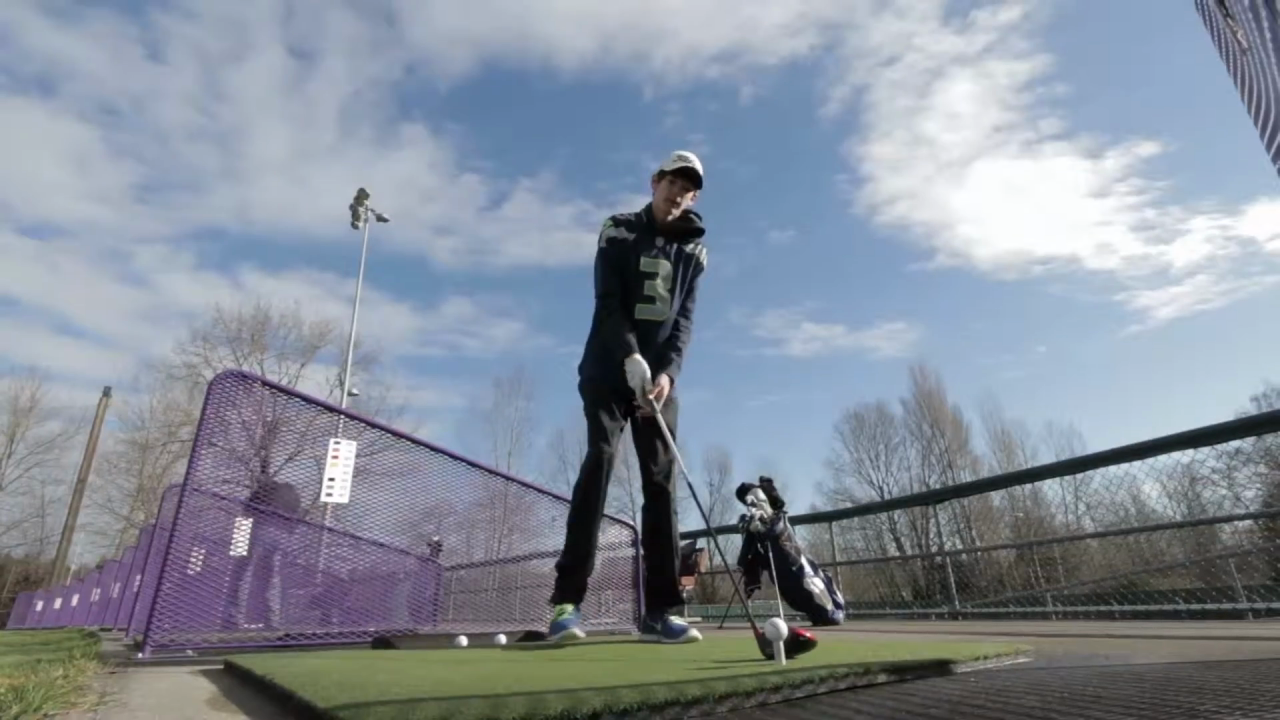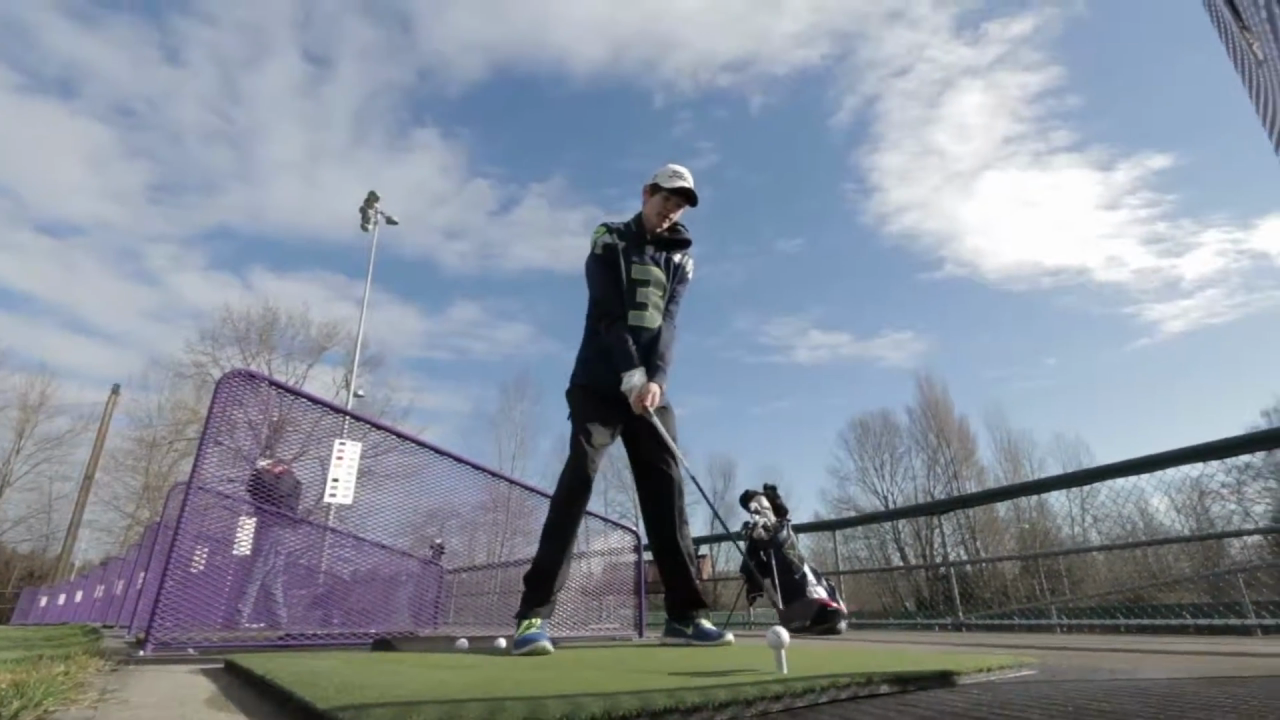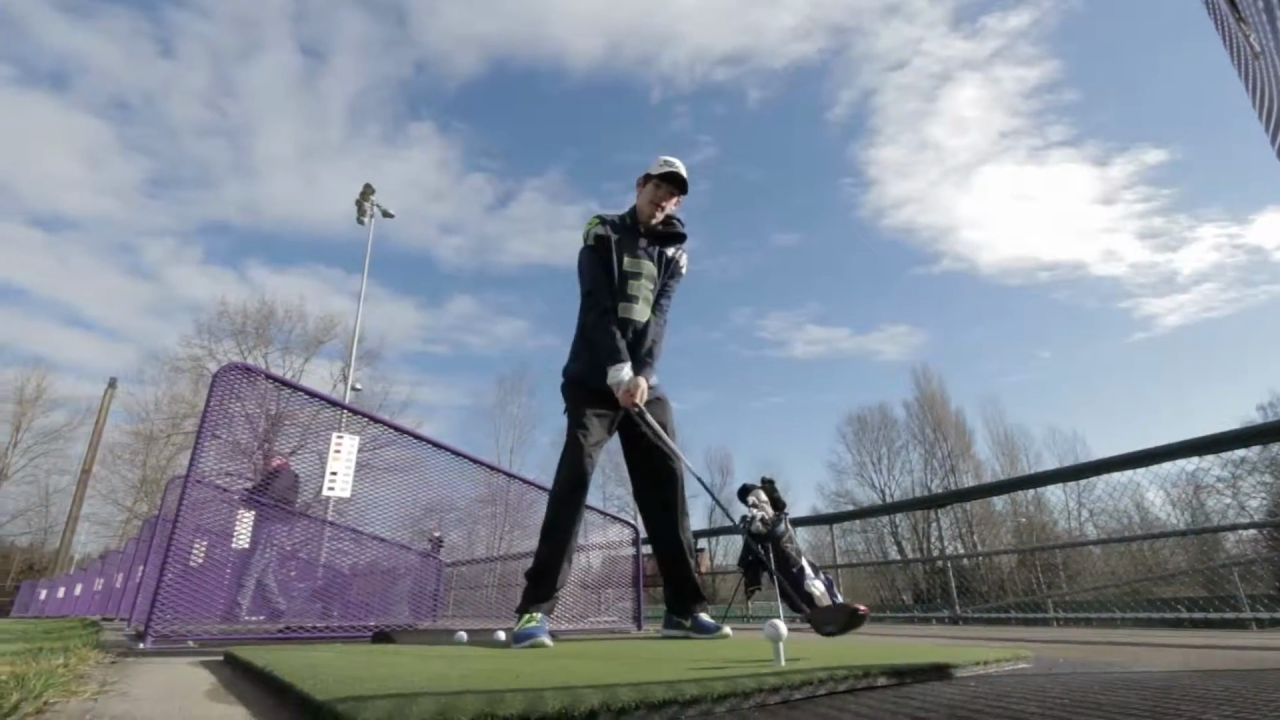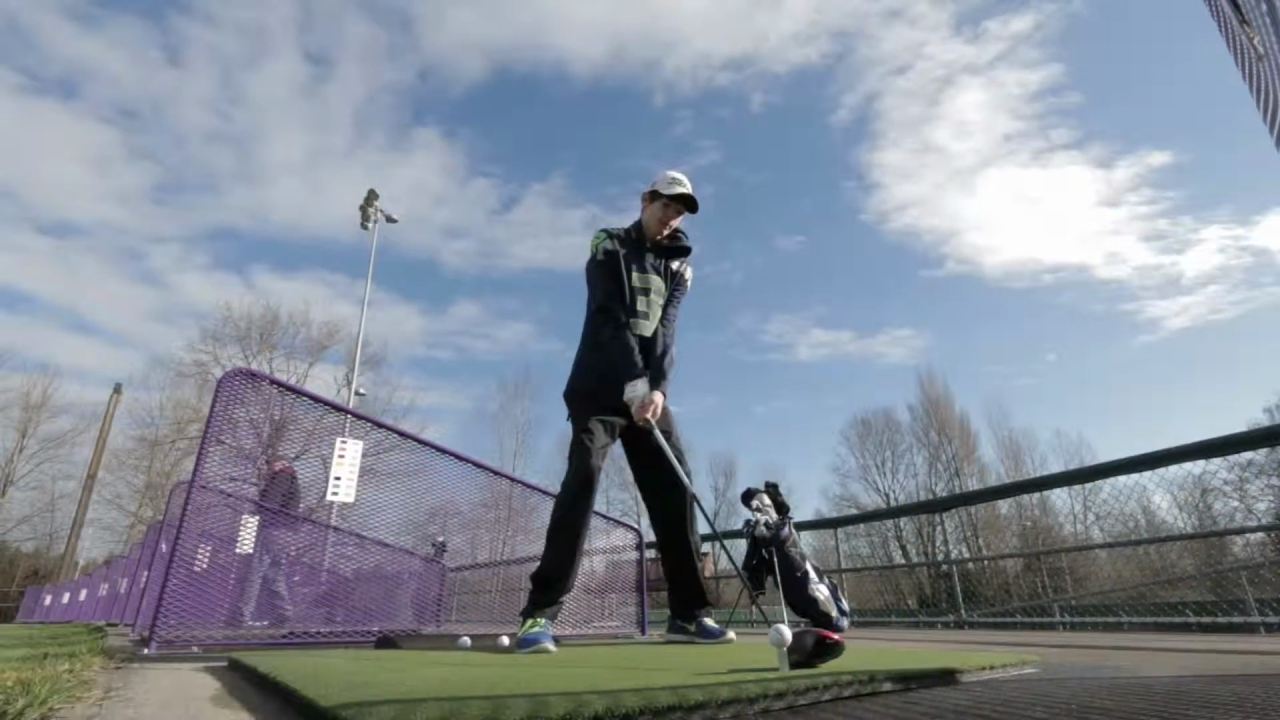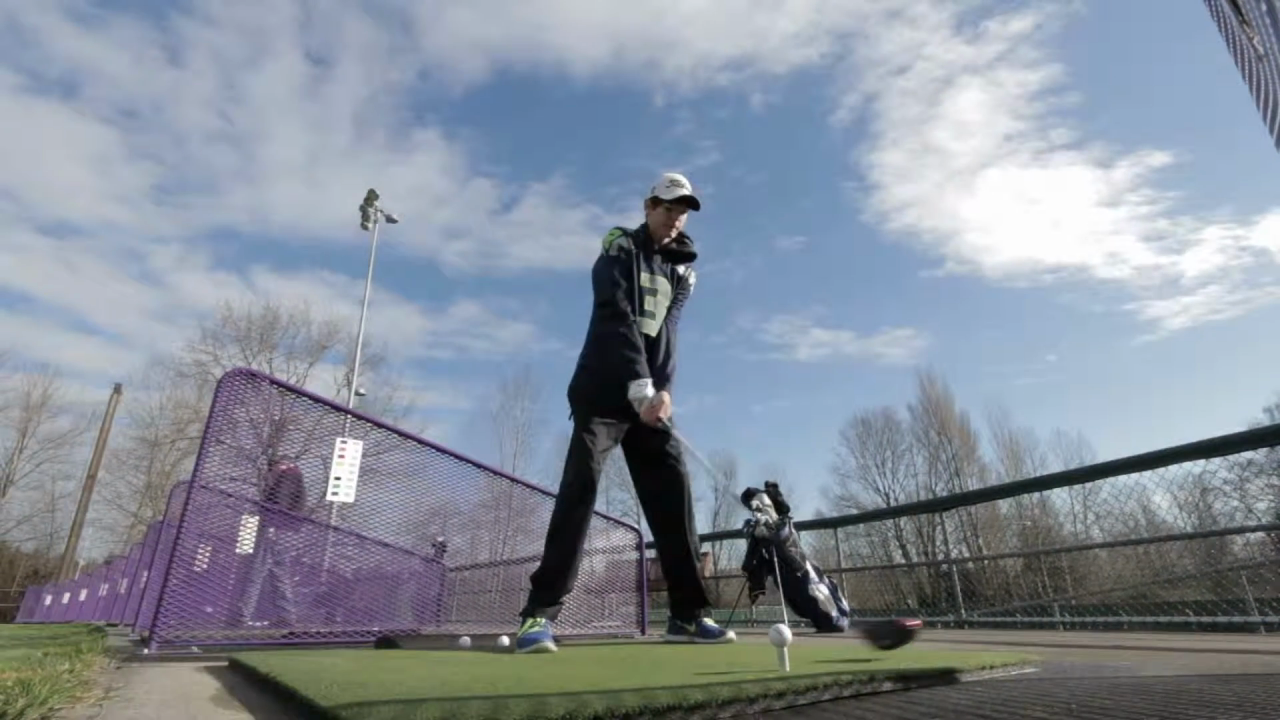
dt=1s
person 1, frame 1
left shoulder: (693, 250)
right shoulder: (619, 232)
left elbow: (684, 320)
right elbow: (608, 303)
left wrist: (667, 373)
right wrist: (631, 358)
left hip: (660, 381)
right hip: (608, 374)
left knee: (661, 483)
right knee: (599, 463)
left ankle: (660, 609)
right ankle: (569, 599)
person 1, frame 2
left shoulder: (680, 258)
right shoulder: (609, 241)
left elbow: (668, 323)
right elbow: (608, 314)
left wrist: (656, 380)
right wrist: (633, 376)
left hip: (651, 388)
right hip: (599, 384)
left knee: (666, 491)
right knee: (579, 476)
left ankle: (683, 613)
right ankle: (534, 613)
person 1, frame 3
left shoulder: (674, 252)
right shoulder: (603, 233)
left elbow: (658, 315)
right elbow: (599, 305)
left wrist: (641, 373)
right wrist: (617, 370)
left hip: (644, 382)
right hip: (594, 379)
left knee: (666, 483)
right knee: (575, 474)
left ankle: (683, 607)
right ankle: (535, 609)
person 1, frame 4
left shoulder: (678, 265)
right shoulder: (610, 246)
left elbow: (664, 329)
right elbow: (612, 320)
left wrist: (657, 388)
right wrist: (635, 384)
left hip: (649, 392)
right hip: (599, 388)
left knee: (675, 488)
right knee: (583, 478)
left ankle: (688, 613)
right ankle: (540, 613)
person 1, frame 5
left shoulder: (682, 269)
right shoulder: (620, 247)
left elbow: (666, 330)
right elbow: (620, 319)
left wrist: (663, 389)
right wrist: (640, 385)
left hip: (651, 395)
right hip: (603, 390)
left knee: (673, 491)
right knee: (581, 483)
left ankle: (688, 613)
right ankle: (540, 613)
